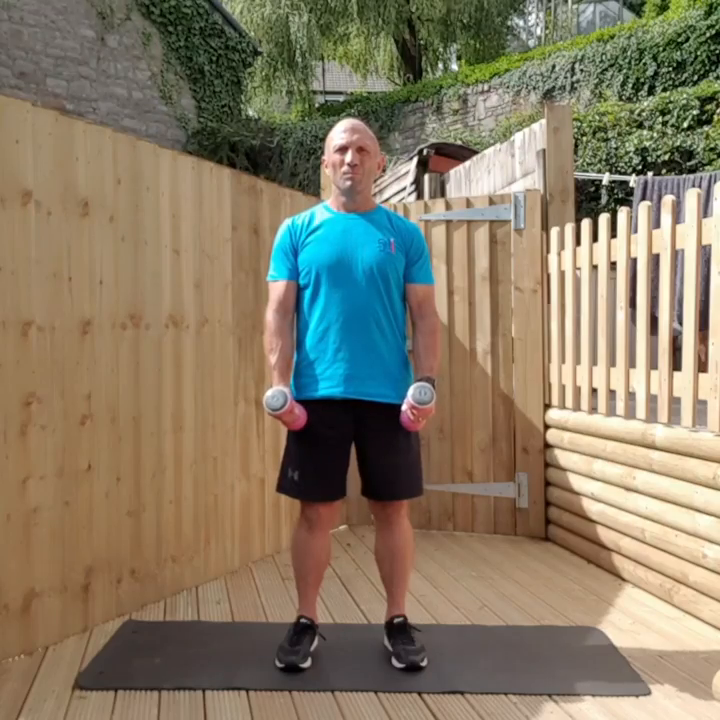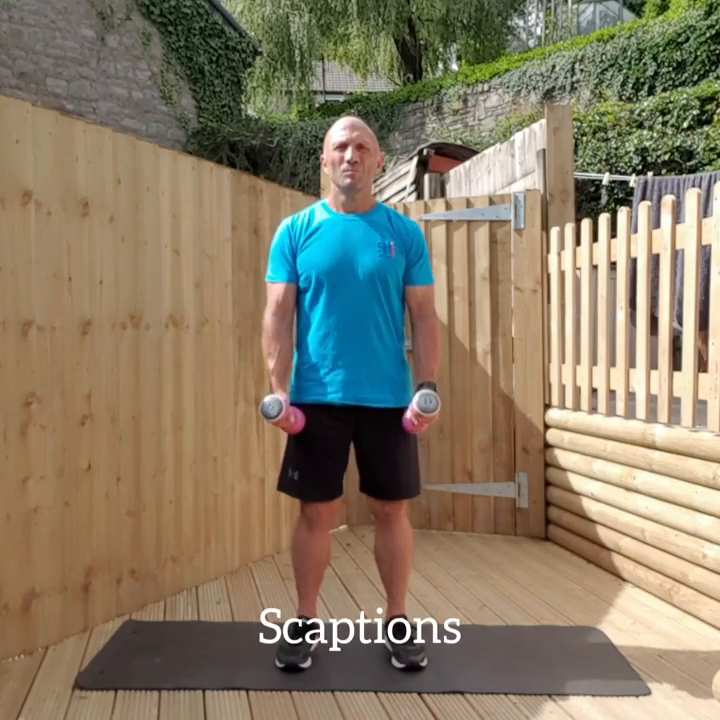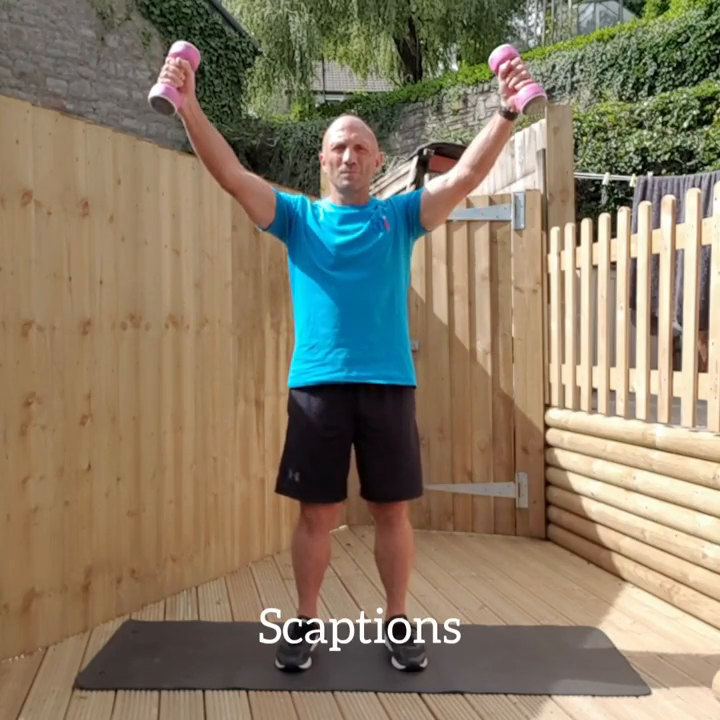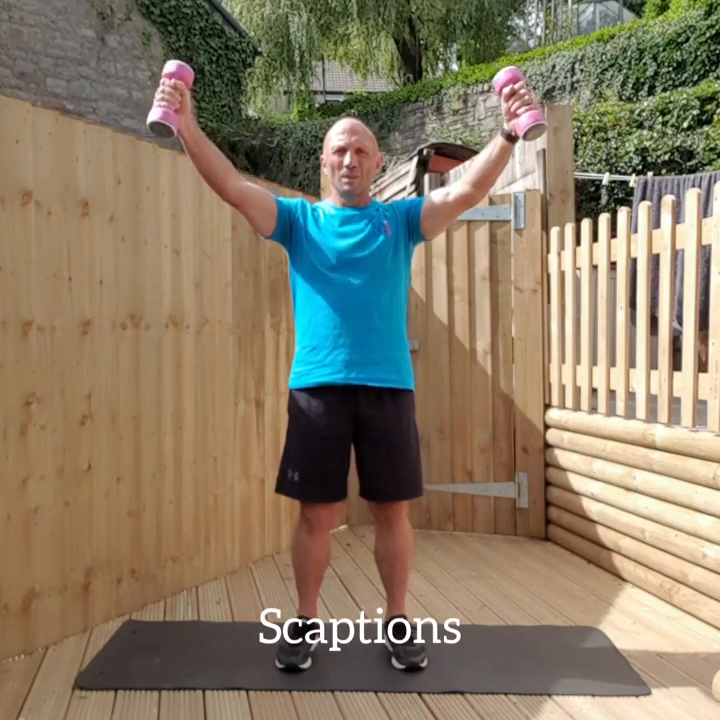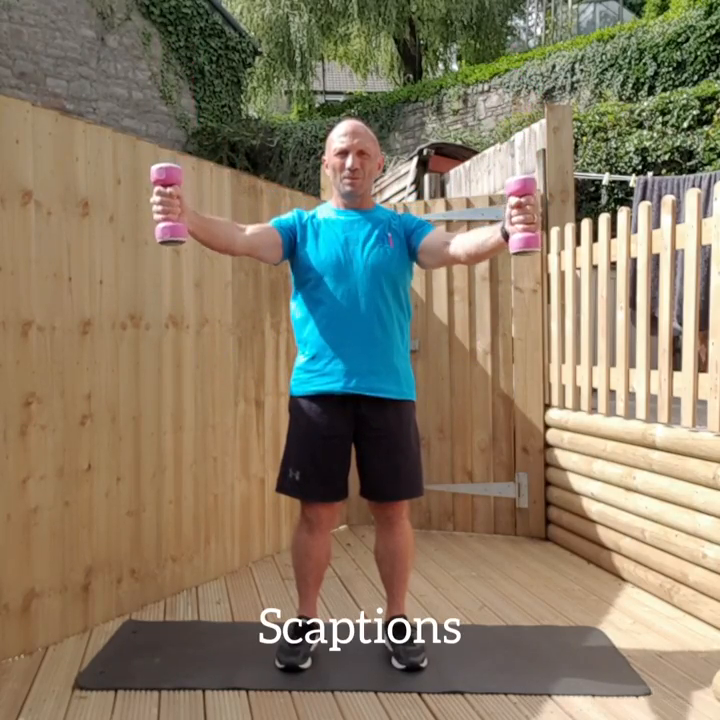
dt=1s
person 1, frame 1
left shoulder: (404, 234)
right shoulder: (297, 230)
left elbow: (424, 315)
right elbow: (279, 311)
left wrist: (426, 383)
right wrist: (279, 384)
left hip: (388, 395)
right hip: (318, 395)
left knee: (392, 510)
right knee: (316, 511)
left ankle: (397, 621)
right ankle: (305, 622)
person 1, frame 2
left shoulder: (404, 233)
right shoulder: (296, 230)
left elbow: (424, 316)
right elbow: (278, 314)
left wrist: (429, 388)
right wrist: (277, 388)
left hip: (388, 397)
right hip: (317, 397)
left knee: (392, 510)
right knee: (316, 512)
left ankle: (397, 621)
right ankle: (305, 622)
person 1, frame 3
left shoulder: (401, 215)
right shoulder: (297, 216)
left elbow: (465, 173)
right elbow: (232, 175)
left wrist: (506, 111)
right wrist: (188, 107)
left hip: (388, 384)
right hip: (316, 385)
left knee: (393, 511)
right knee: (316, 513)
left ankle: (397, 622)
right ankle: (305, 622)
person 1, frame 4
left shoulder: (401, 219)
right shoulder: (298, 220)
left elbow: (467, 191)
right elbow: (232, 187)
left wrist: (508, 132)
right wrist: (186, 126)
left hip: (388, 387)
right hip: (316, 386)
left knee: (393, 511)
right knee: (316, 514)
left ankle: (397, 622)
right ankle: (304, 622)
person 1, frame 5
left shoulder: (402, 227)
right shoulder: (301, 225)
left elbow: (456, 247)
right elbow: (245, 238)
left wrist: (505, 233)
right wrist: (189, 220)
left hip: (389, 391)
right hip: (318, 390)
left knee: (393, 511)
right knee: (316, 512)
left ankle: (397, 622)
right ankle: (305, 622)
